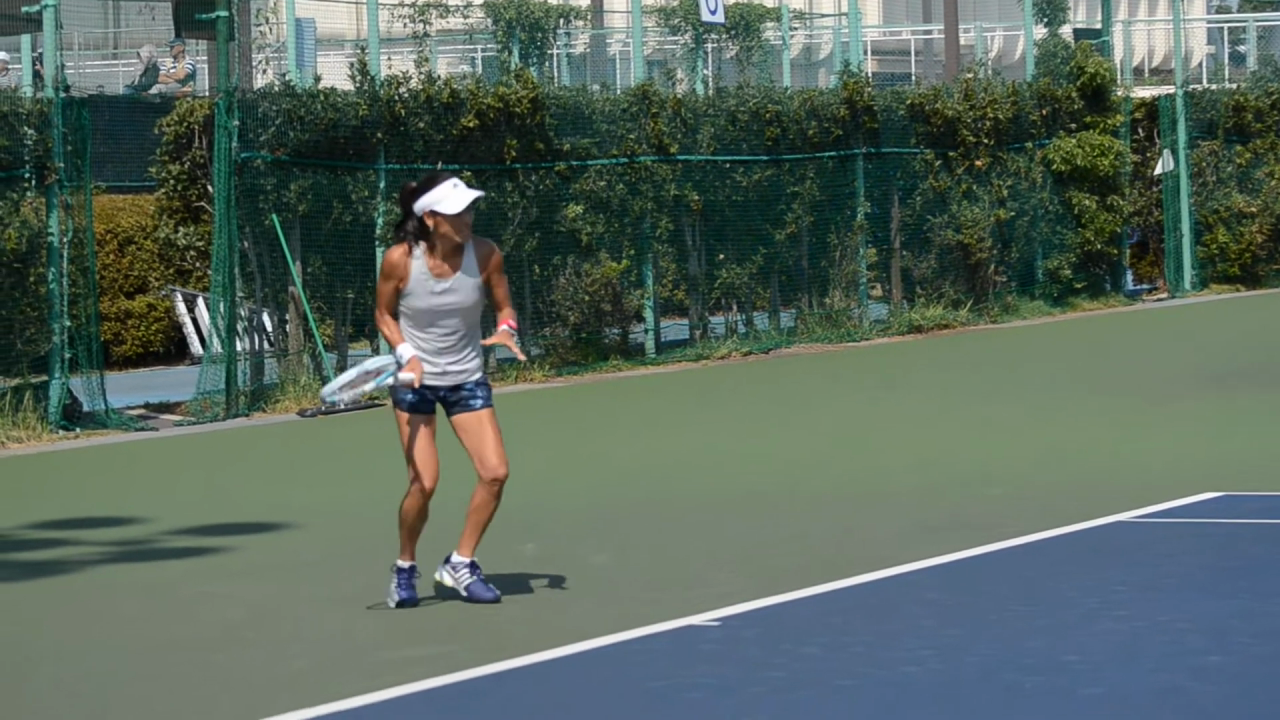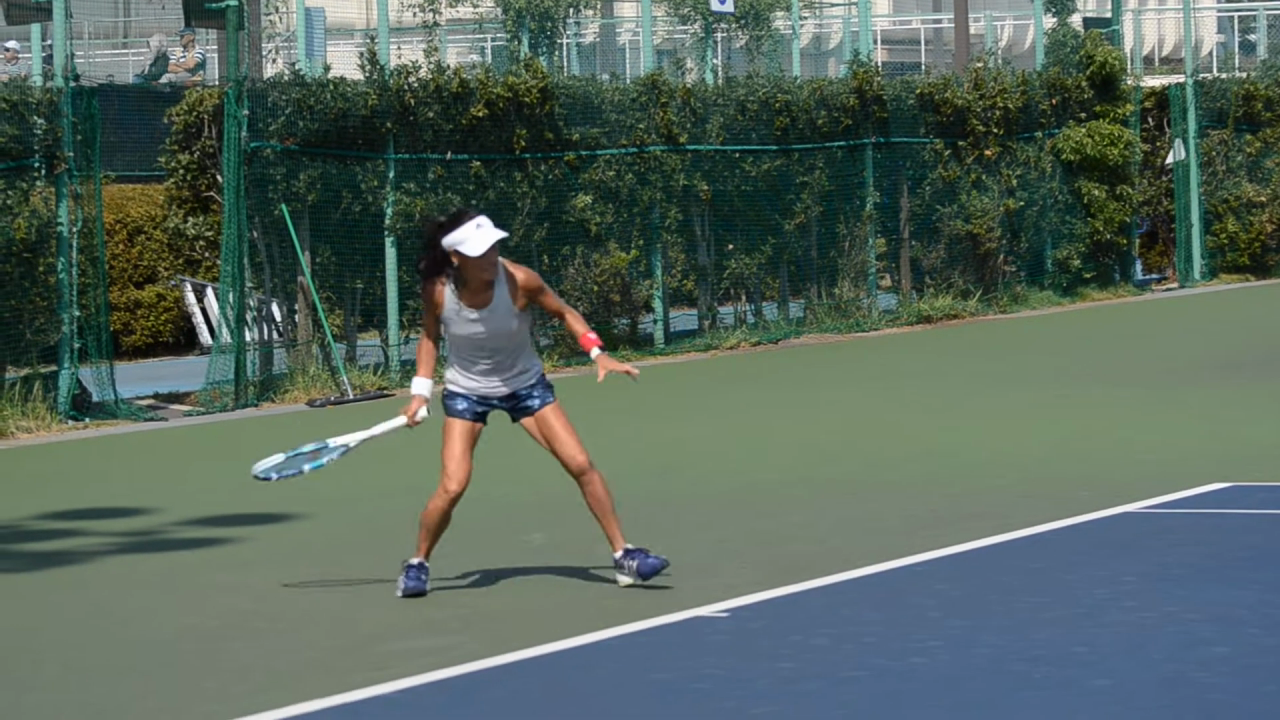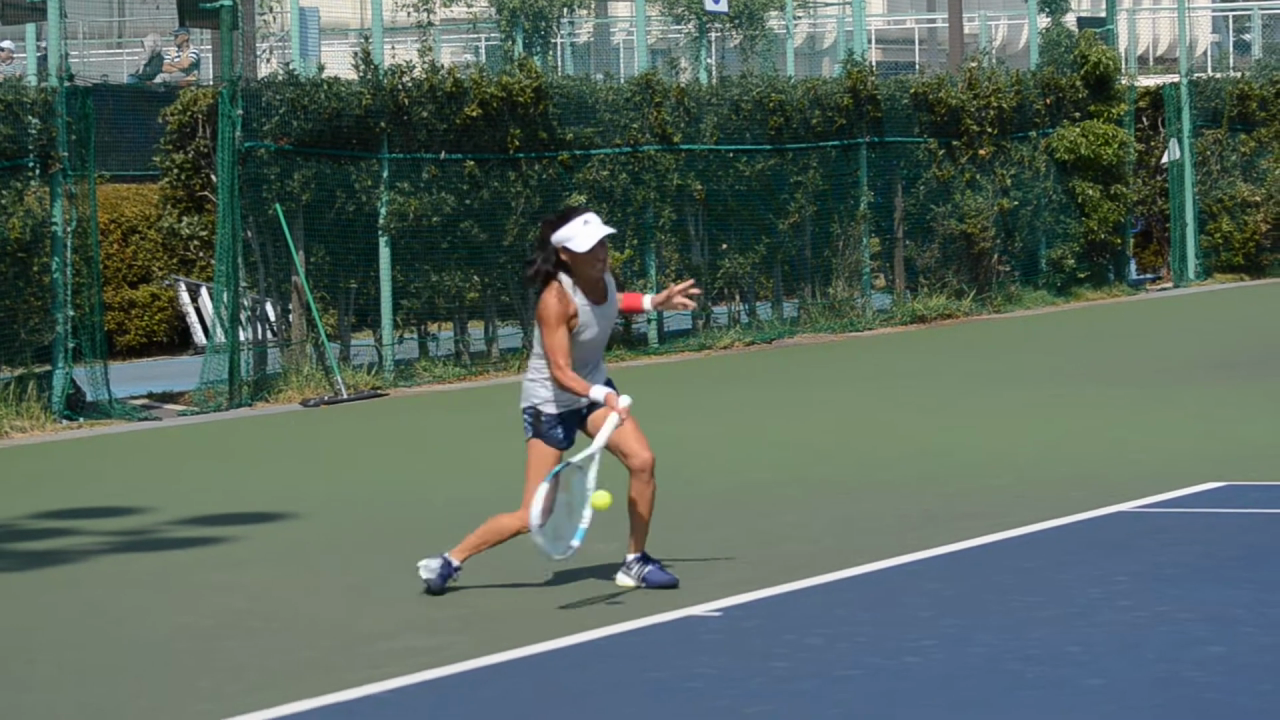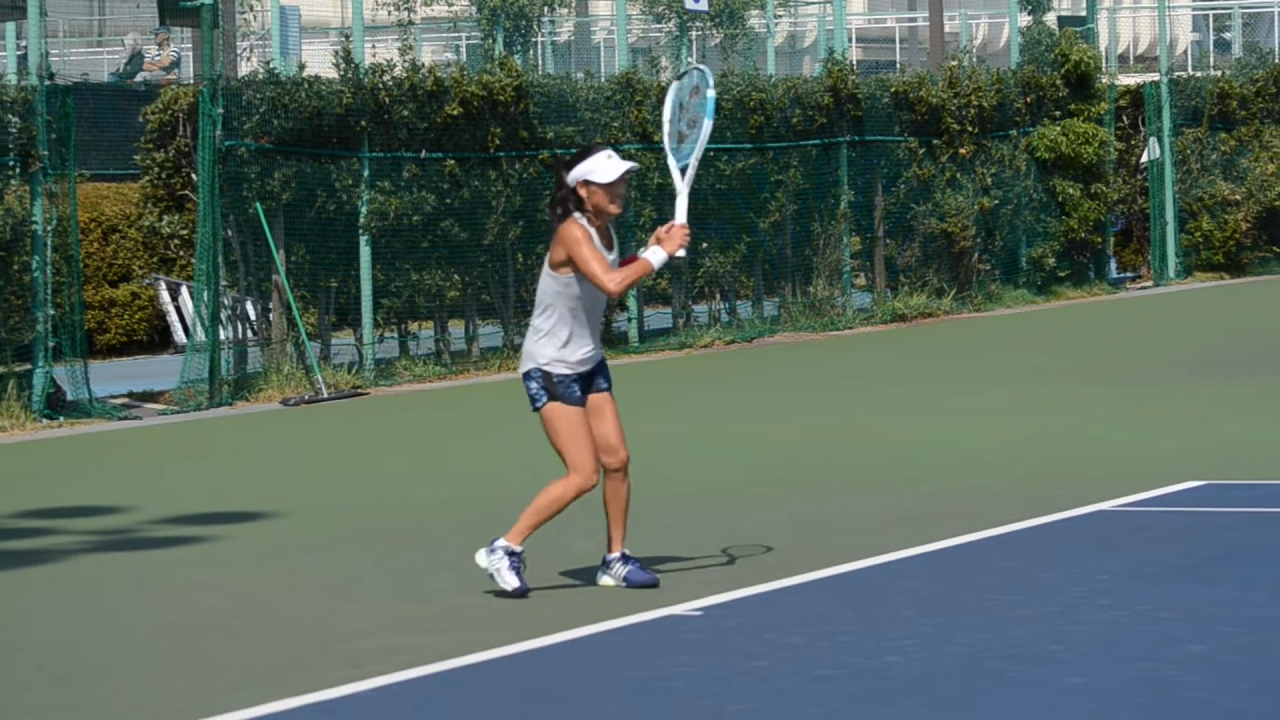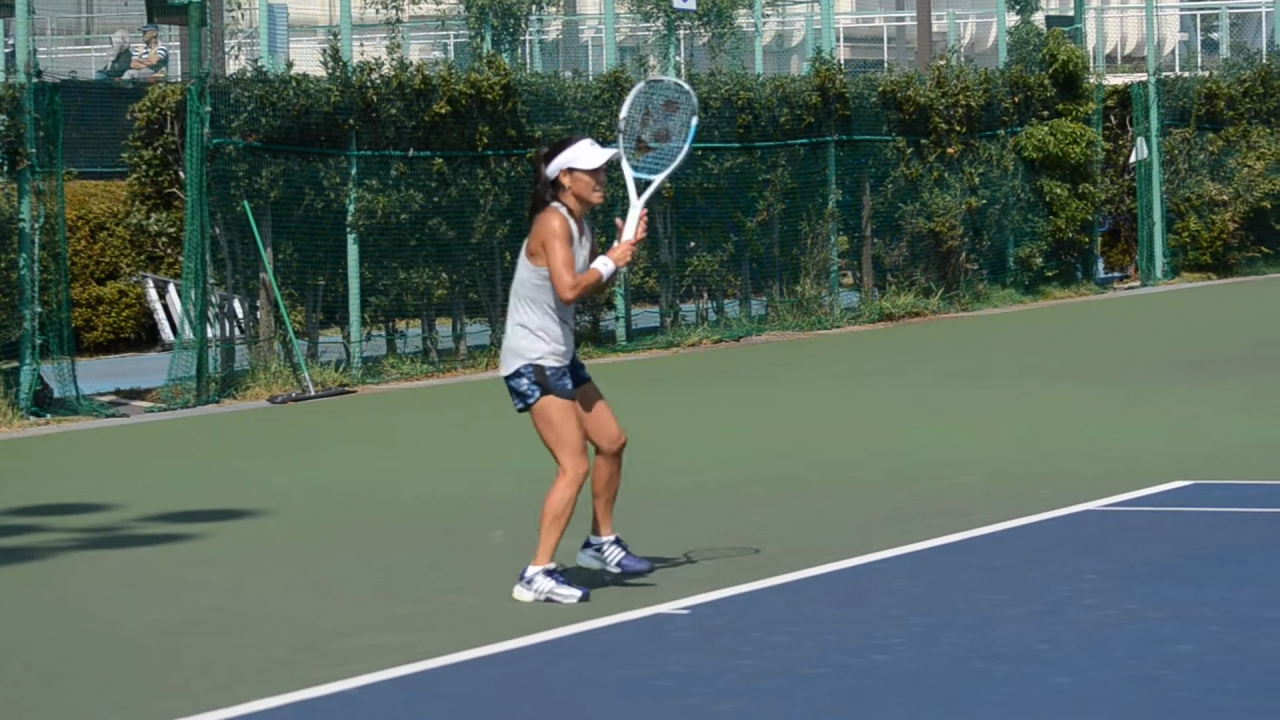
dt=0.3s
person 1, frame 1
left shoulder: (486, 253)
right shoulder: (399, 258)
left elbow: (504, 307)
right elbow: (383, 315)
left wrist: (505, 332)
right wrist: (407, 356)
left hip: (466, 376)
right hip: (415, 378)
left knee: (495, 473)
right knee: (424, 480)
left ankle: (460, 563)
right ankle: (405, 566)
person 1, frame 2
left shoulder: (521, 281)
right shoulder: (436, 288)
left elbow: (565, 312)
right elbow: (428, 336)
left wrist: (599, 353)
right wrist: (421, 390)
left hip: (525, 383)
right hip: (467, 388)
left knee: (581, 465)
right knee: (452, 487)
left ankle: (625, 555)
right ankle: (418, 563)
person 1, frame 3
left shoulder: (602, 271)
right shoulder: (554, 299)
right elbow: (561, 374)
left wrist: (655, 301)
right wrist: (605, 398)
left hip: (593, 389)
right hip: (551, 402)
left knee: (642, 460)
right knee: (534, 516)
left ankle: (636, 561)
right ankle: (450, 559)
person 1, frame 4
left shoulder: (605, 227)
right shoulder: (573, 231)
left elbow: (611, 283)
right elbow: (612, 284)
left wrist: (651, 250)
right wrist: (661, 254)
left hip: (587, 362)
right hip: (550, 367)
left knee: (616, 462)
right knee: (582, 476)
left ankle: (616, 560)
right ankle: (504, 549)
person 1, frame 5
left shoulder: (579, 221)
right shoulder: (552, 221)
left elbow: (586, 287)
right elbow: (568, 291)
left wrist: (621, 252)
right wrist: (610, 262)
left hip: (557, 358)
right hip: (533, 361)
left knee: (612, 443)
right knee: (575, 467)
left ankle: (602, 542)
right ankle: (537, 574)
